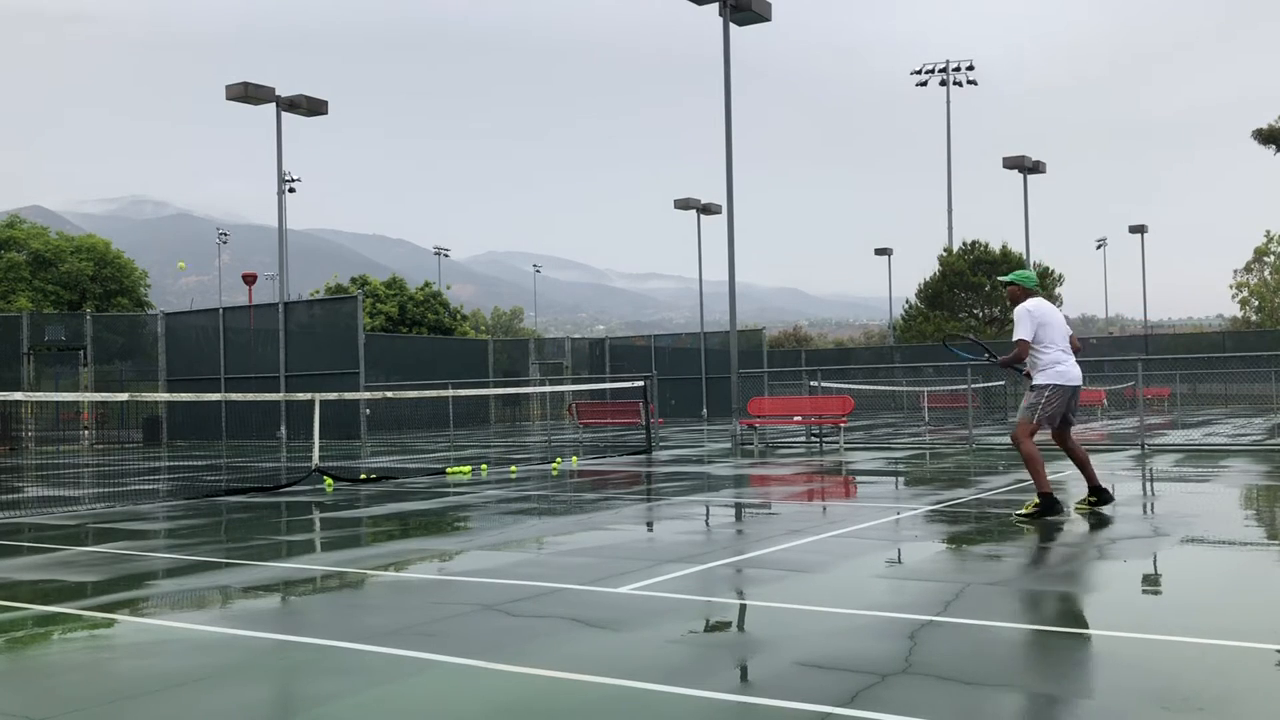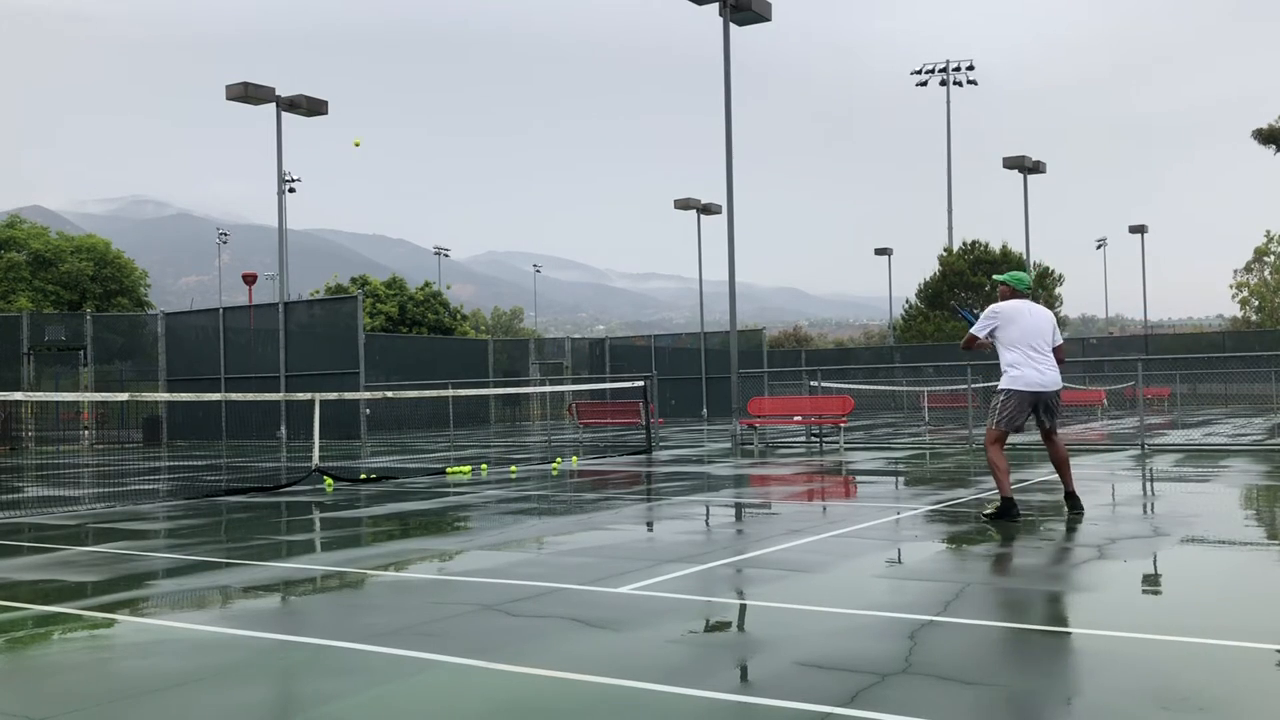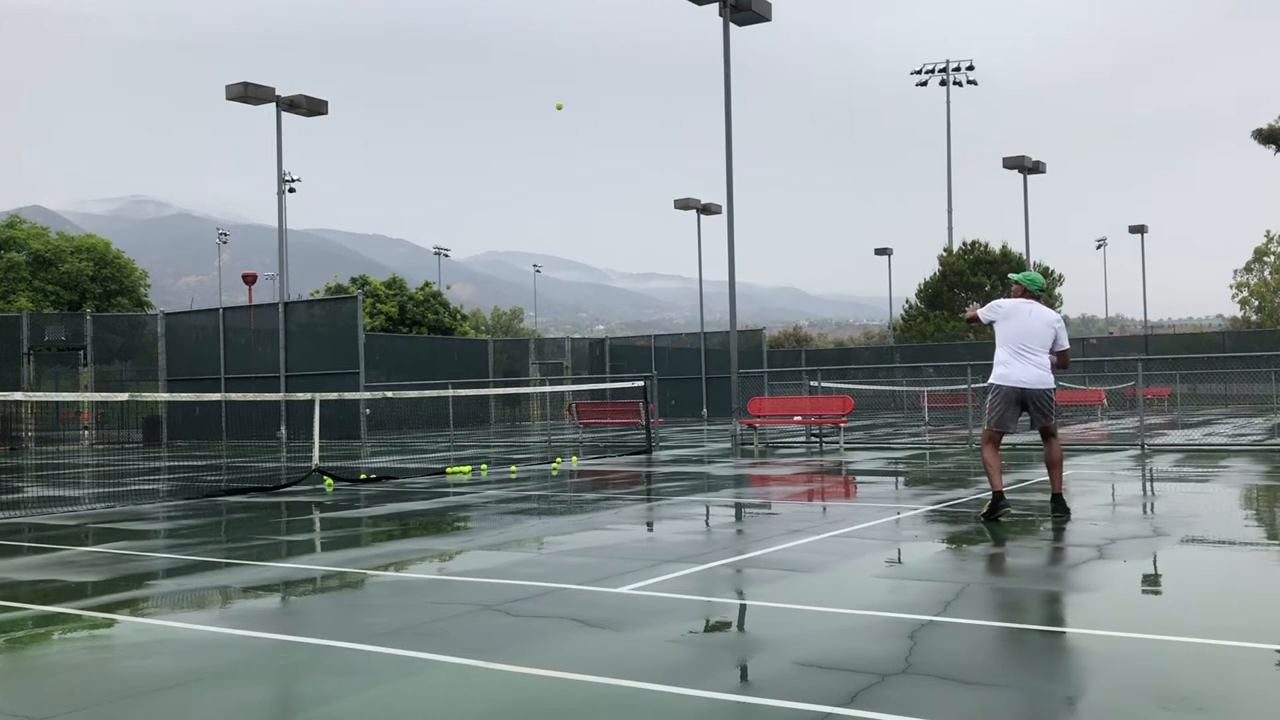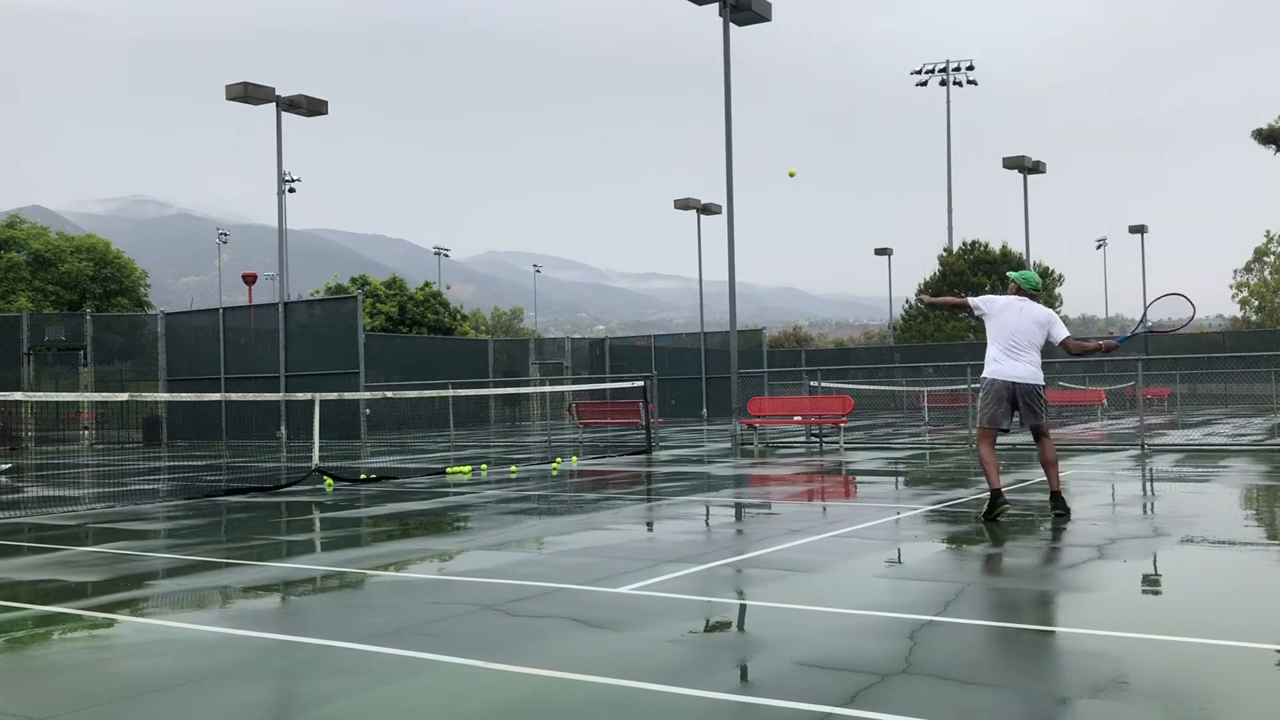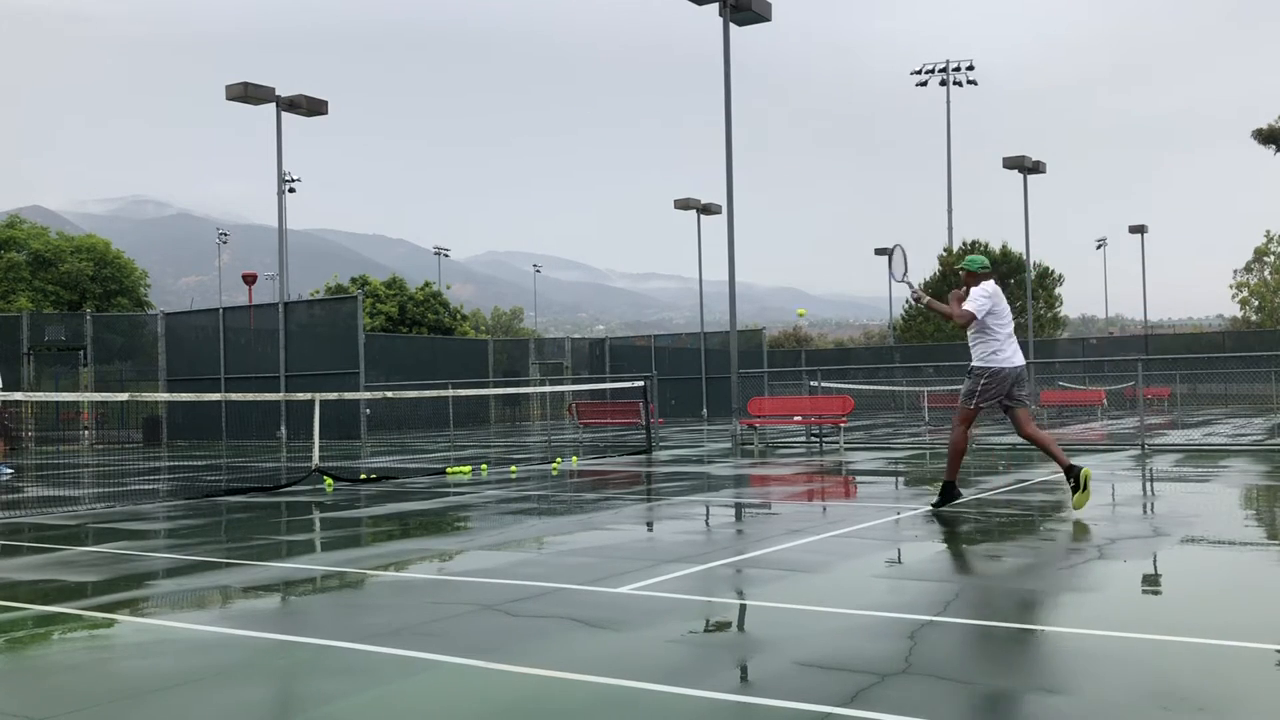
dt=0.3s
person 1, frame 1
left shoulder: (1024, 309)
right shoulder: (1048, 307)
left elbow: (1021, 353)
right elbow: (1075, 346)
left wrist: (1005, 361)
left hip: (1052, 381)
right hip: (1070, 378)
left knee: (1021, 435)
right knee: (1062, 437)
left ankle: (1047, 499)
right ankle: (1097, 492)
person 1, frame 2
left shoulder: (998, 311)
right shoulder: (1046, 314)
left elbow: (966, 344)
right elbow: (1059, 356)
left wrist: (983, 343)
left hip: (1017, 386)
right hip: (1050, 385)
left knee: (993, 443)
right knee: (1050, 438)
left ankle: (1007, 503)
right ankle: (1072, 498)
person 1, frame 3
left shoulder: (1001, 306)
right shoulder: (1054, 317)
left elbow: (969, 317)
right elbow: (1063, 362)
left wrist: (973, 308)
left hip: (1004, 383)
right hip: (1041, 385)
left knee: (989, 444)
right knee: (1050, 438)
left ankle: (998, 497)
right ankle: (1057, 499)
person 1, frame 4
left shoulder: (993, 302)
right shoulder: (1047, 315)
left elbow: (957, 302)
right elbow: (1073, 348)
left wrist: (930, 300)
right wrist: (1102, 346)
left hip: (997, 379)
right hip: (1030, 381)
left knee: (986, 443)
right knee: (1043, 440)
left ankle: (997, 496)
right ankle: (1057, 499)
person 1, frame 5
left shoulder: (982, 291)
right shoulder: (989, 289)
left elbow: (962, 321)
right elbow: (964, 307)
left wrist: (928, 301)
right wrist: (942, 302)
left hip: (991, 366)
right hip: (1013, 367)
left knee: (960, 424)
right knee: (1027, 429)
left ankle: (949, 487)
right ankle: (1072, 472)
